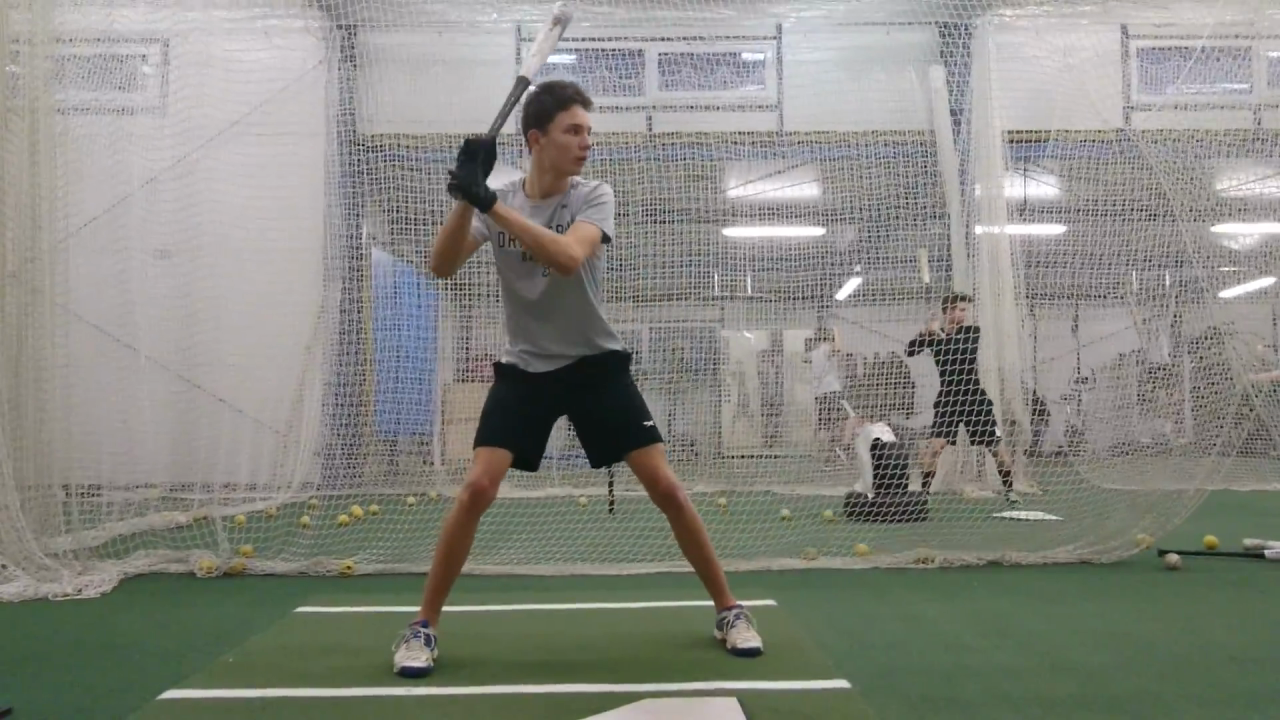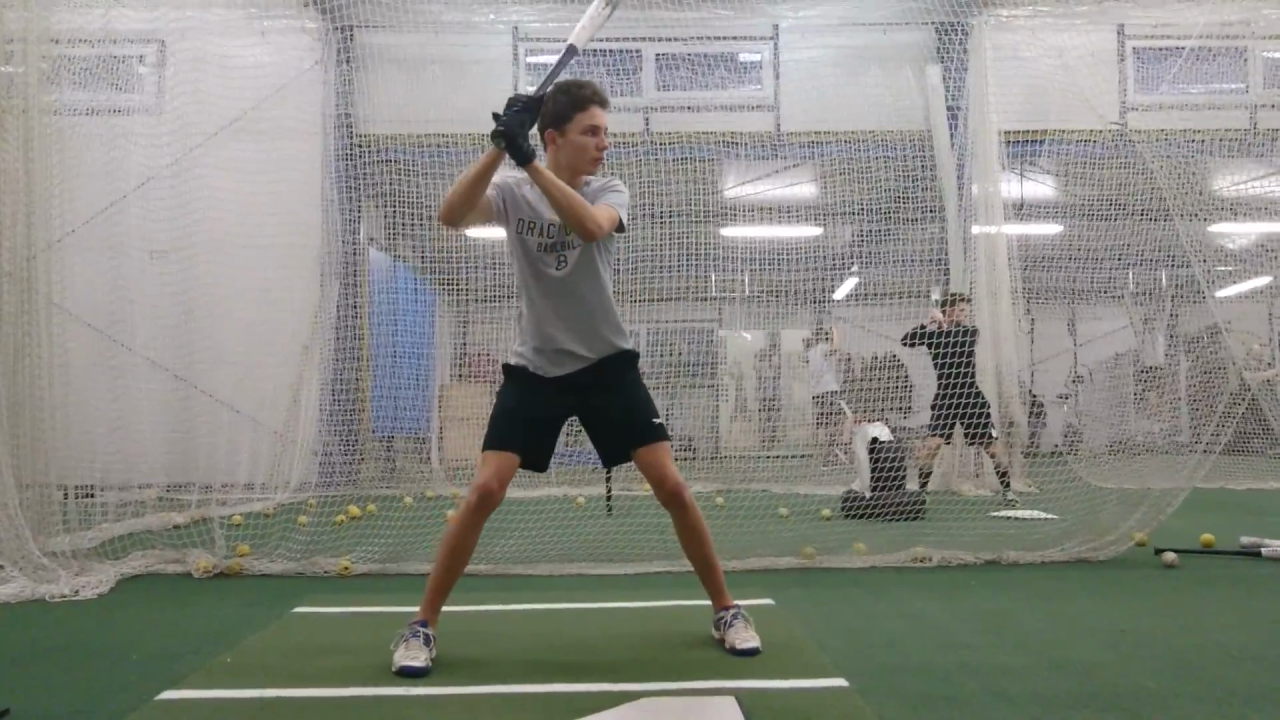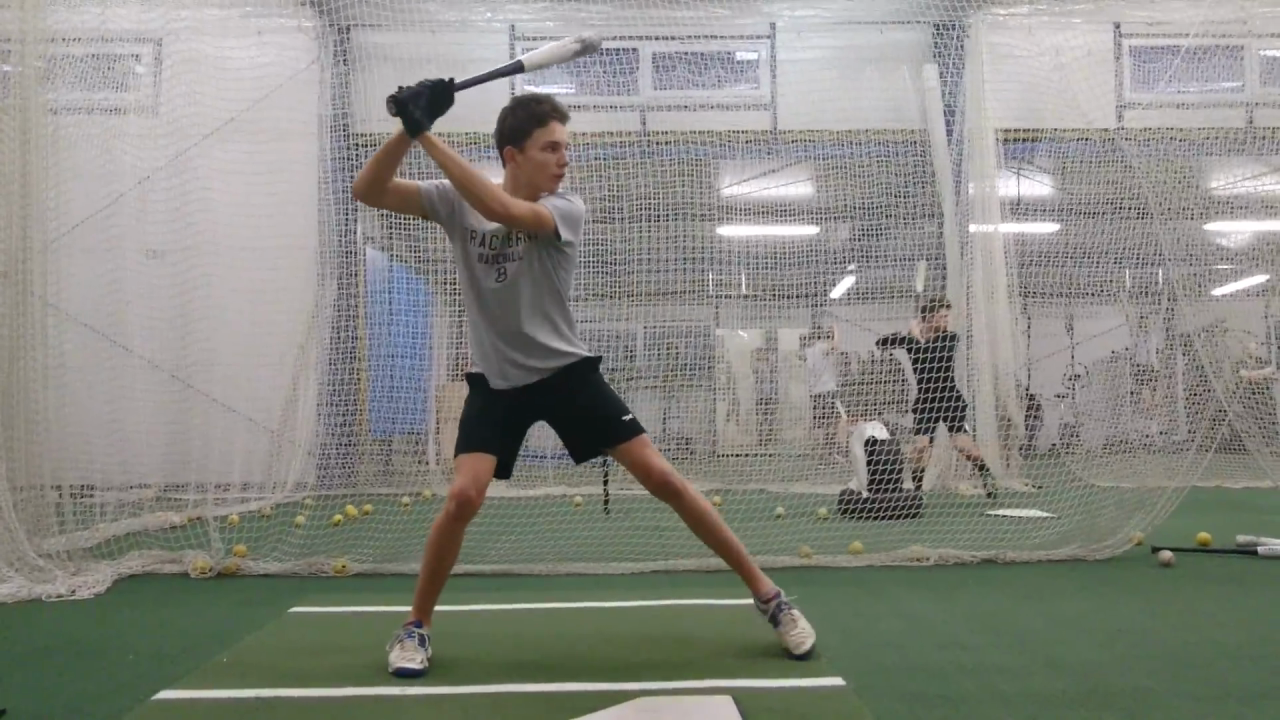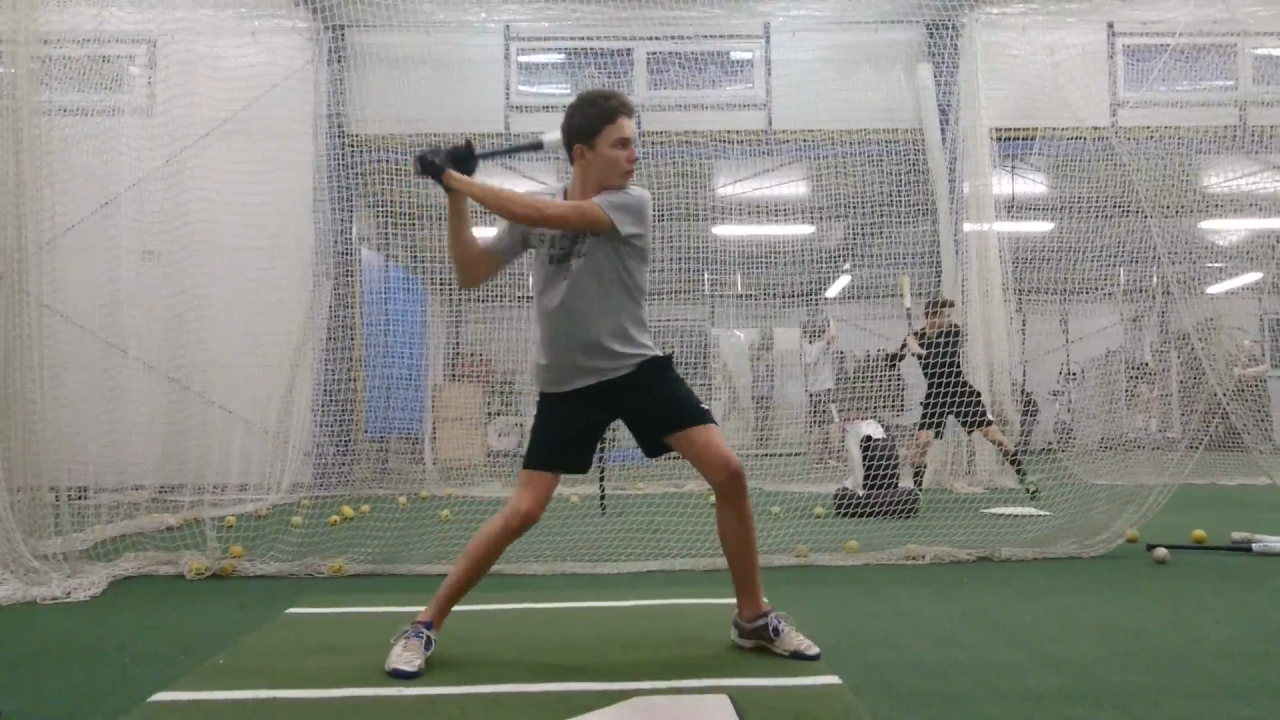
dt=0.4s
person 1, frame 1
left shoulder: (596, 197)
right shoulder: (495, 201)
left elbow: (569, 257)
right elbow: (442, 266)
left wrist: (490, 201)
right wrist: (466, 198)
left hip: (596, 364)
right hip: (525, 368)
left knee: (666, 487)
right knee: (476, 489)
left ankle: (728, 610)
right ankle: (423, 625)
person 1, frame 2
left shoulder: (612, 192)
right shoulder: (512, 193)
left elbow: (591, 226)
right elbow: (451, 215)
left wrist: (527, 159)
right wrist: (500, 150)
left hip: (606, 364)
right hip: (535, 369)
left knee: (672, 488)
right knee: (485, 493)
left ankle: (726, 609)
right ankle: (422, 625)
person 1, frame 3
left shoulder: (567, 210)
right shoulder: (454, 201)
left elbow: (498, 208)
right elbow: (367, 192)
left wrist: (425, 135)
right wrist: (409, 130)
left hip: (567, 371)
right hip: (495, 382)
left knee: (662, 479)
right knee: (464, 497)
left ankle: (766, 595)
right ankle: (416, 627)
person 1, frame 4
left shoulder: (634, 200)
right shoulder: (530, 220)
left elbow: (543, 214)
right elbow: (469, 275)
left wrist: (454, 178)
right wrist: (455, 196)
left hip: (641, 367)
right hip: (569, 381)
left knee: (728, 473)
right knee: (523, 510)
left ankle: (754, 618)
right ankle: (426, 622)
person 2, frame 1
left shoulder: (972, 331)
right shoulder: (932, 336)
left elbow: (963, 352)
right elbow: (909, 351)
left wrist: (940, 335)
right wrist: (926, 333)
left hip: (975, 397)
right hip: (948, 399)
left knee: (997, 446)
right knee: (935, 445)
left ankle: (1009, 490)
right ankle: (923, 493)
person 2, frame 2
left shoulder: (971, 331)
right shoulder: (931, 334)
left elbow: (959, 343)
right elbow: (905, 341)
left wrist: (943, 324)
right wrist: (929, 324)
left hip: (971, 397)
right hip: (945, 398)
left knee: (994, 445)
right knee: (932, 444)
left ankle: (1007, 490)
right ankle: (920, 492)
person 2, frame 3
left shoulder: (951, 338)
right shoulder: (912, 337)
left elbow: (942, 360)
right elbow: (880, 344)
left wrist: (920, 338)
right wrist: (905, 335)
left hip: (951, 399)
right hip: (926, 402)
left knee: (961, 444)
right knee: (920, 445)
left ankle: (984, 473)
right ankle: (918, 492)
person 2, frame 4
left shoulder: (954, 332)
right shoulder: (915, 339)
left elbow: (948, 359)
left wrist: (920, 352)
right wrist: (904, 350)
left hip: (963, 394)
right hip: (936, 397)
left knee: (993, 433)
right knee: (922, 440)
left ankle: (1023, 477)
right ankle: (916, 487)
